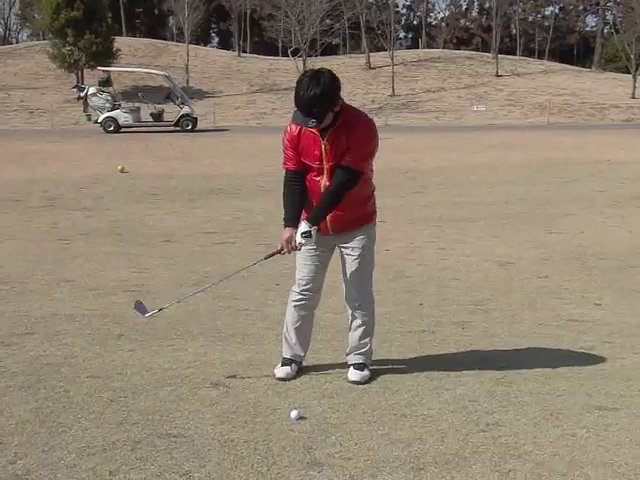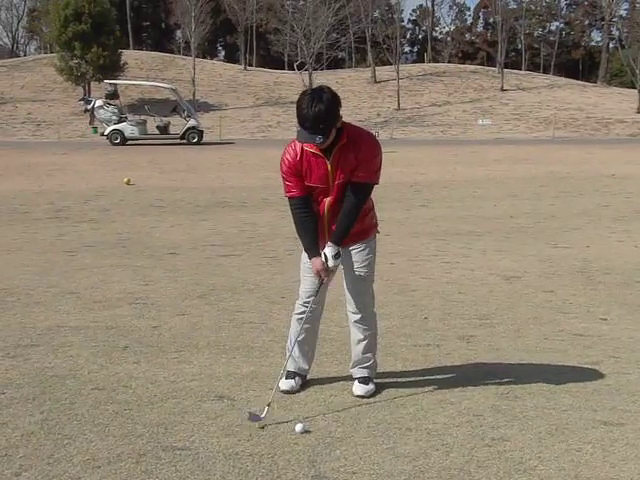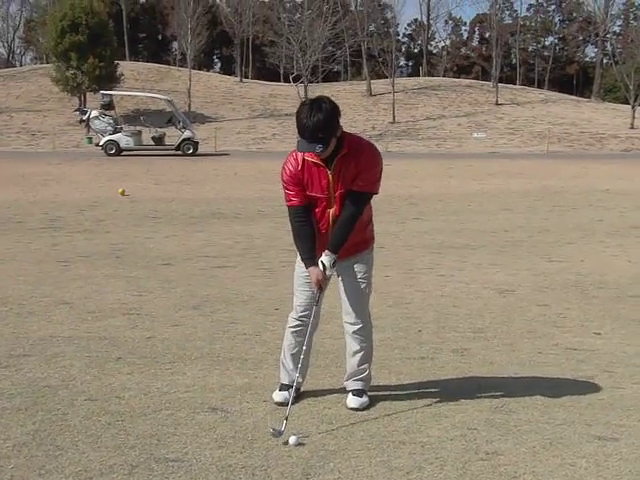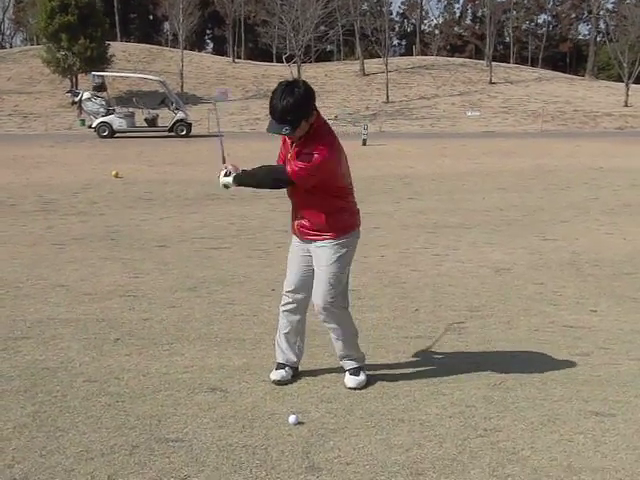
dt=1s
person 1, frame 1
left shoulder: (362, 128)
right shoulder: (295, 130)
left elbow: (343, 183)
right elbow: (294, 180)
left wrist: (310, 223)
right wrist: (290, 225)
left hip: (356, 225)
right hip: (311, 224)
left knee: (358, 294)
right knee: (303, 292)
left ankle: (359, 358)
right ankle: (292, 355)
person 1, frame 2
left shoulder: (365, 144)
right shoulder: (293, 154)
left elbow: (356, 200)
right elbow: (300, 207)
left wrist: (335, 246)
right wrist: (313, 254)
left hip: (357, 238)
right hip: (317, 240)
left knee: (361, 306)
right knee: (305, 305)
left ankle: (363, 371)
right ankle: (296, 368)
person 1, frame 3
left shoulder: (366, 154)
right shoulder: (294, 164)
left elbow: (353, 210)
right elbow: (299, 218)
left wrist: (331, 255)
right wrist: (311, 263)
left hip: (355, 250)
right hip: (312, 251)
left knee: (357, 319)
right knee: (300, 317)
left ankle: (357, 384)
right ankle: (289, 381)
person 1, frame 4
left shoulder: (320, 153)
right shoulder: (299, 132)
left elbow: (280, 178)
right elbow: (282, 167)
left wrist: (235, 179)
right wrist: (242, 173)
left hip: (334, 234)
right hip: (304, 232)
left knee: (327, 302)
right knee: (291, 296)
left ankle: (353, 363)
right ankle: (287, 360)
